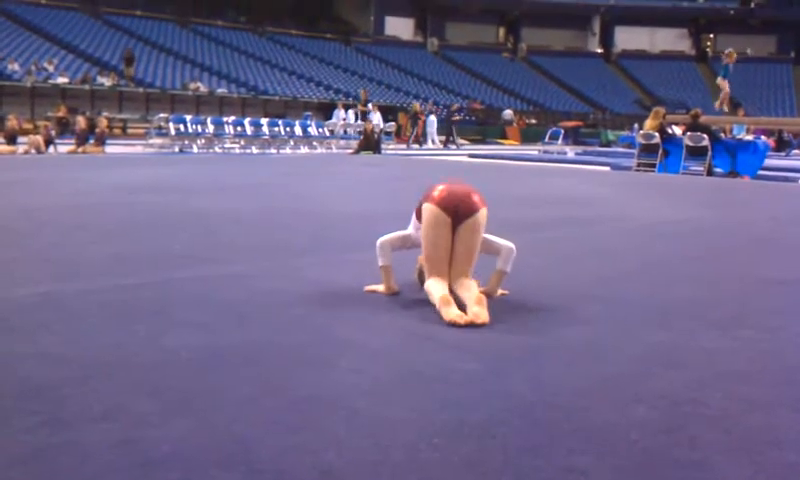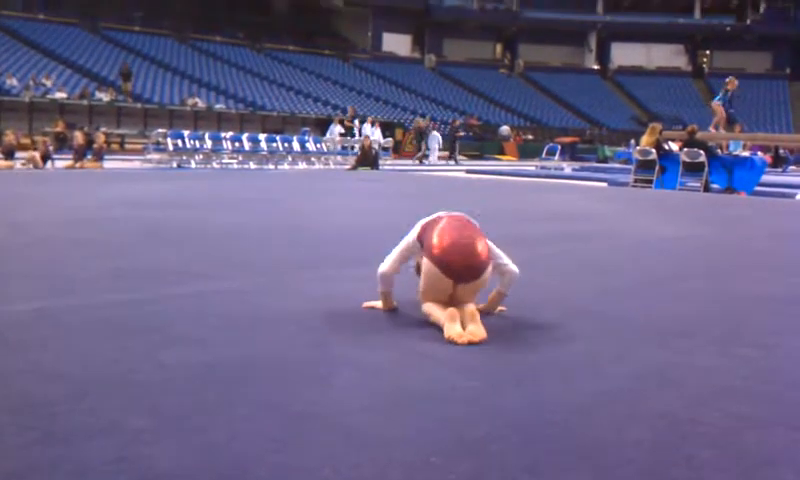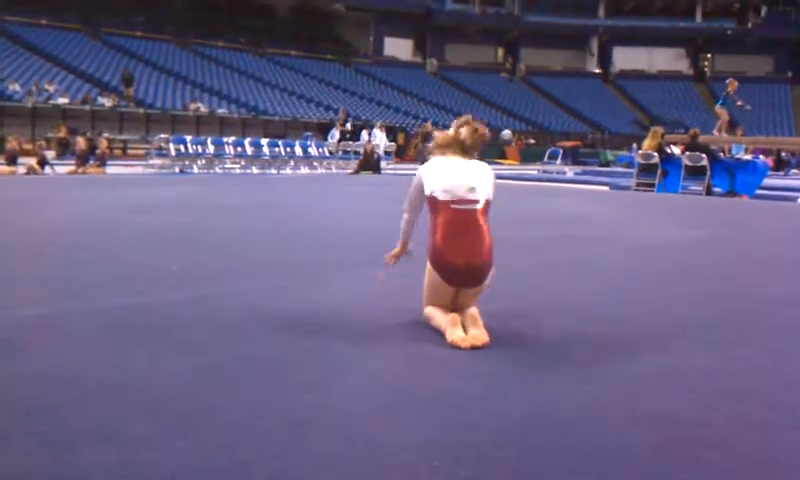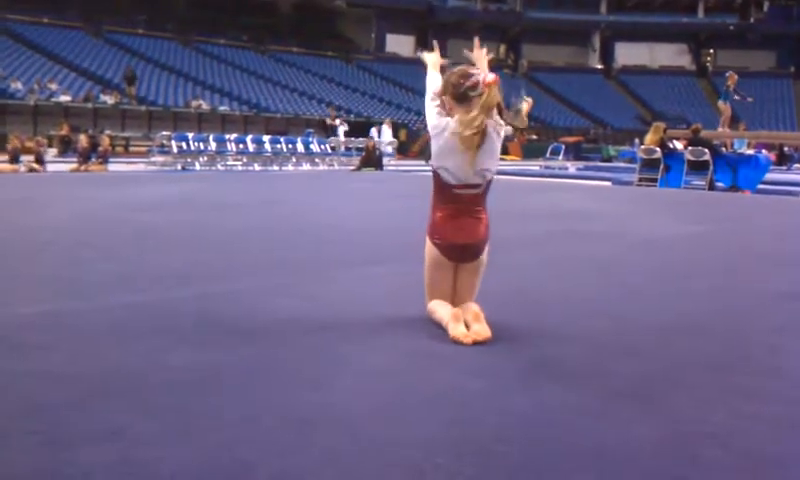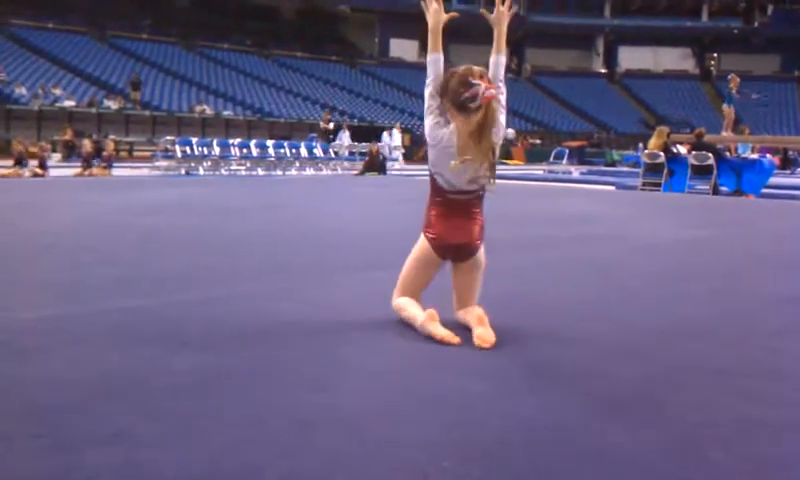
dt=0.3s
person 1, frame 1
left shoulder: (418, 234)
left elbow: (383, 244)
left wrist: (388, 286)
left hip: (439, 199)
right hip: (472, 201)
left knee: (436, 278)
right knee: (461, 277)
left ankle: (442, 299)
right ankle: (474, 298)
person 1, frame 2
left shoulder: (424, 226)
left elbow: (385, 270)
right elbow: (512, 271)
left wrist: (387, 303)
right wrist: (491, 305)
left hip: (441, 248)
right hip: (476, 249)
left knee: (430, 303)
right knee: (463, 303)
left ankle: (446, 317)
right ankle: (470, 314)
person 1, frame 3
left shoulder: (428, 168)
right shoulder: (485, 170)
left elbow: (409, 213)
left wrist: (402, 246)
left hip: (445, 254)
right hip: (480, 257)
left knee: (432, 307)
right knee: (467, 307)
left ankle: (448, 324)
right ankle: (472, 320)
person 1, frame 4
left shoulder: (441, 128)
right shoulder: (495, 130)
left elbow: (431, 97)
right elbow: (489, 100)
left wrist: (433, 66)
right wrist: (482, 67)
left hip: (443, 229)
right hip: (477, 232)
left knee: (436, 301)
right knee: (465, 301)
left ankle: (451, 319)
right ankle: (471, 315)
person 1, frame 5
left shoulder: (439, 136)
right shoulder: (493, 135)
left elbow: (432, 84)
right elbow: (497, 83)
left wrist: (434, 29)
right wrist: (500, 31)
left hip: (438, 231)
right hip: (472, 233)
left knee: (403, 299)
right knee: (467, 306)
left ankle: (425, 319)
right ankle: (478, 320)
